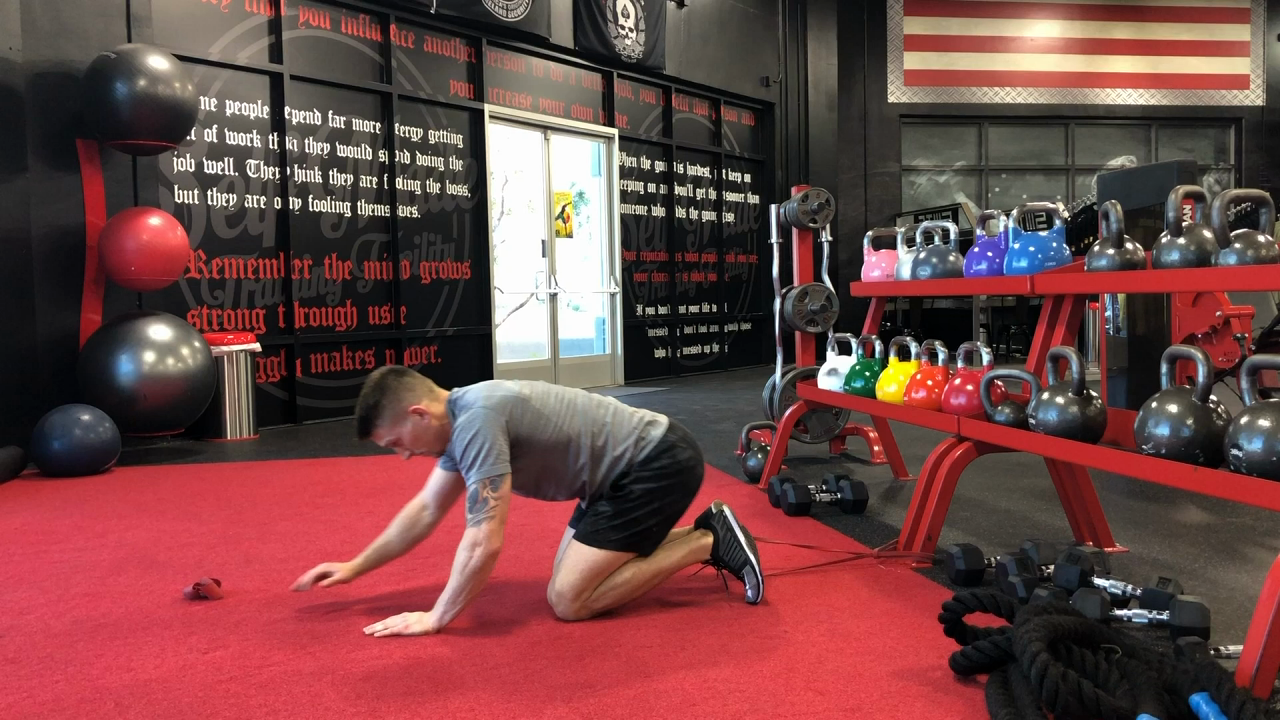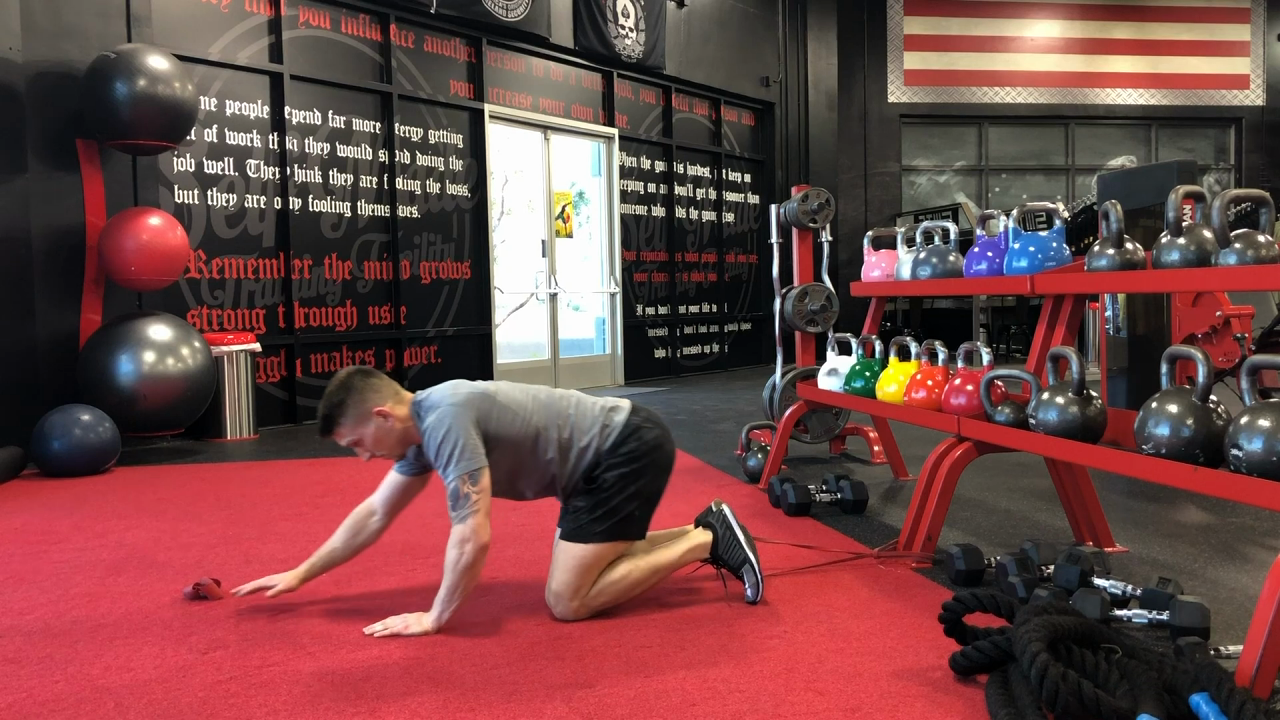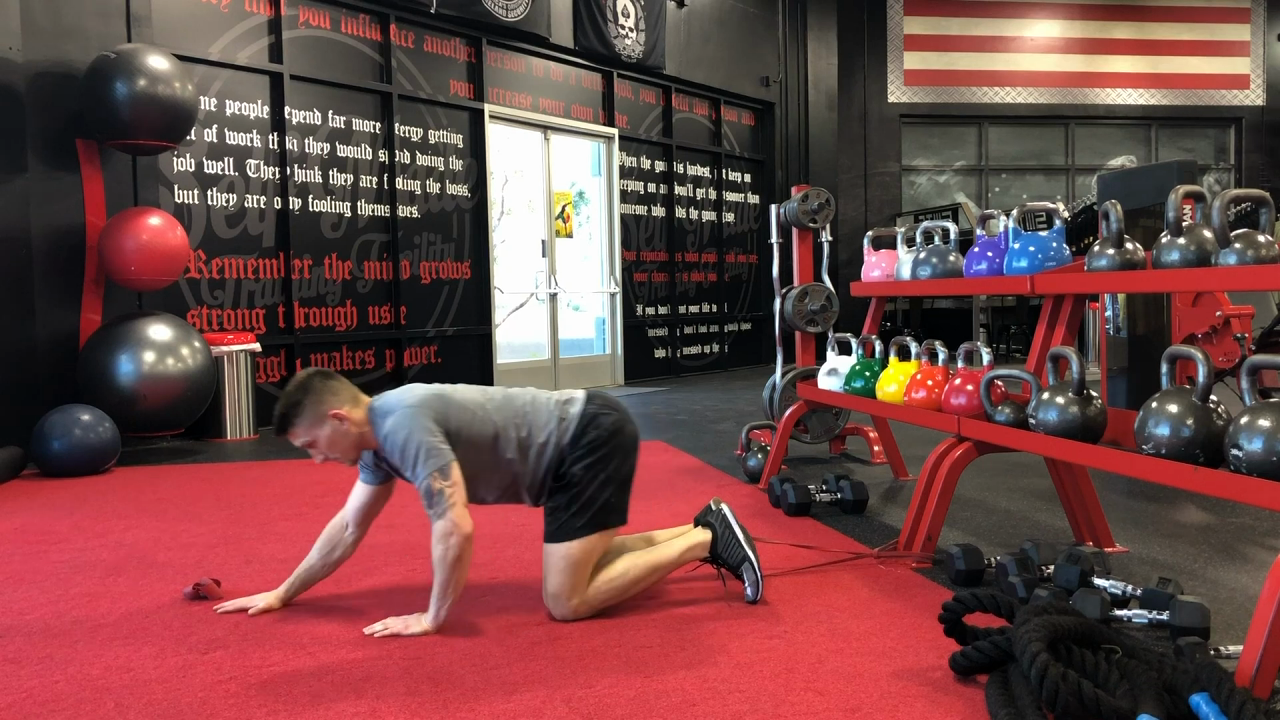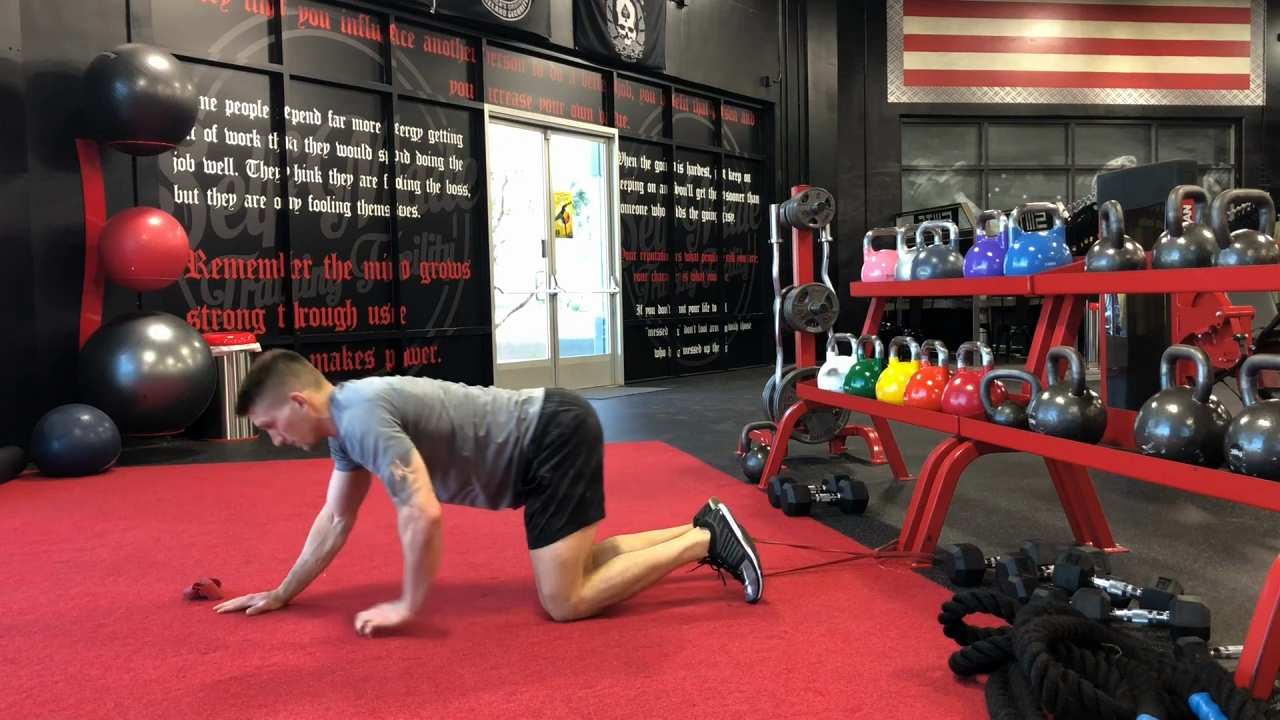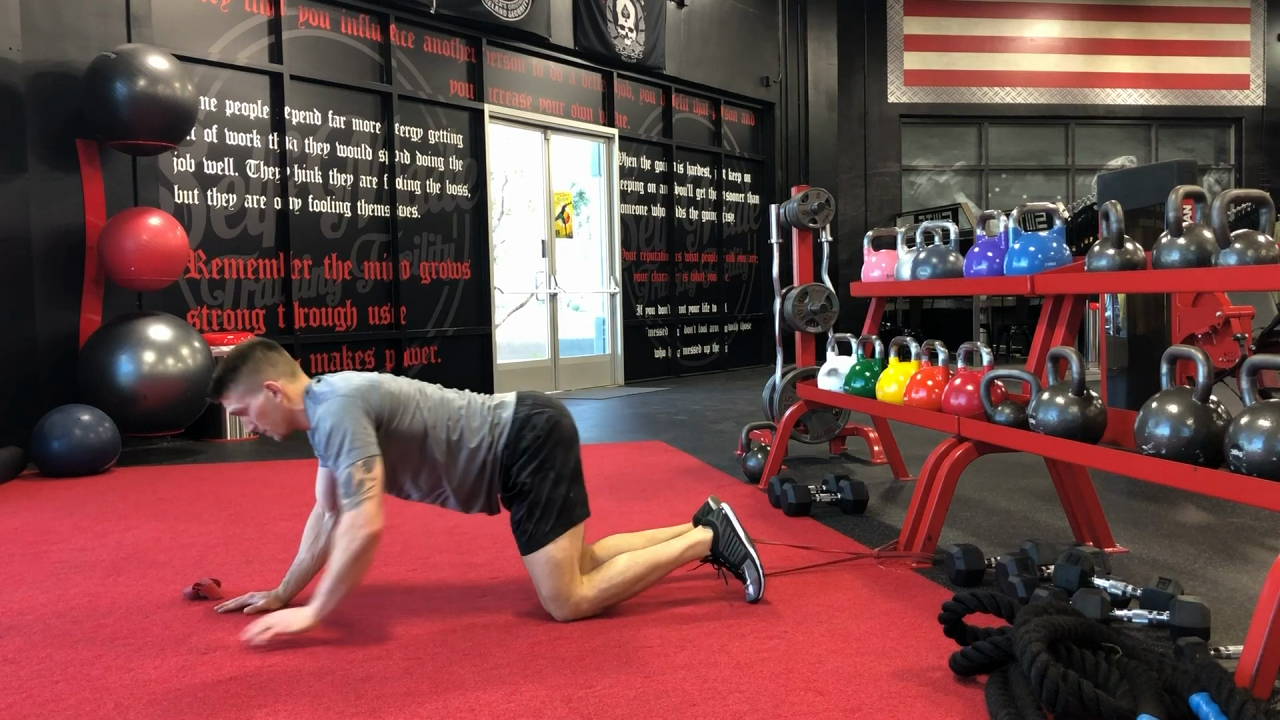
dt=0.2s
person 1, frame 1
left shoulder: (476, 421)
right shoulder: (463, 415)
left elbow: (484, 541)
right elbow: (426, 509)
left wrist: (436, 617)
right wrist: (354, 567)
left hip: (660, 464)
right hip: (641, 461)
left knee: (569, 600)
right knee: (572, 574)
left ankle: (709, 542)
right ankle: (704, 533)
person 1, frame 2
left shoulder: (445, 420)
right shoulder: (424, 425)
left elbow: (473, 536)
right elbow: (374, 514)
left wrist: (436, 618)
right wrist: (299, 574)
left hip: (629, 449)
right hip: (615, 446)
left knee: (568, 601)
right knee: (579, 571)
left ankle: (708, 542)
right ankle: (703, 531)
person 1, frame 3
left shoulder: (403, 425)
right shoulder: (380, 429)
left elbow: (456, 529)
right elbow: (349, 525)
left wrist: (435, 616)
right wrist: (283, 592)
left hip: (591, 438)
right hip: (584, 433)
left knee: (567, 601)
right knee: (575, 569)
left ankle: (706, 541)
right ankle: (703, 529)
person 1, frame 4
left shoulder: (362, 416)
right shoulder: (349, 415)
left elbow: (424, 514)
right elbow: (336, 518)
left wrist: (409, 604)
right wrist: (283, 593)
left hip: (553, 435)
right hip: (548, 432)
left knee: (567, 602)
right knee: (575, 570)
left ankle: (706, 541)
right ankle: (703, 528)
person 1, frame 5
left shoulder: (336, 410)
right shoulder: (329, 402)
left elbow: (364, 526)
right elbow: (326, 512)
left wrist: (313, 612)
right wrist: (284, 590)
left hip: (528, 440)
right hip: (527, 435)
left knee: (570, 602)
right knee: (578, 569)
left ankle: (708, 541)
right ankle: (702, 527)
